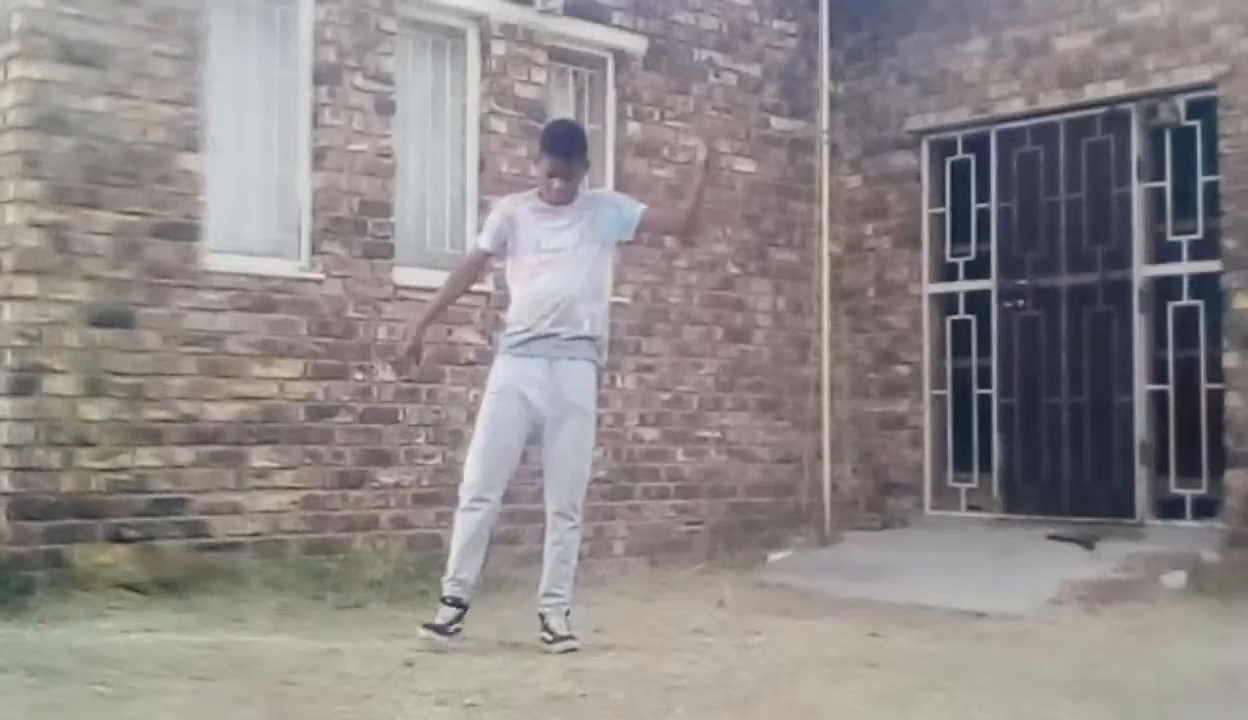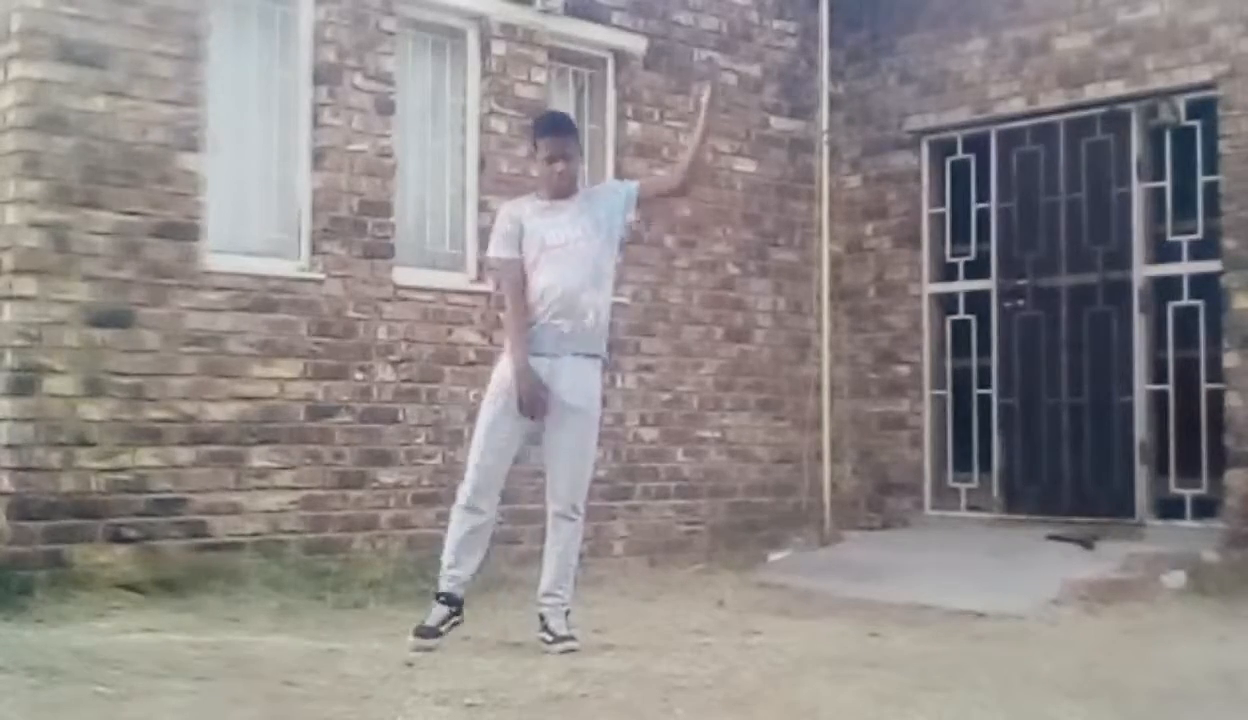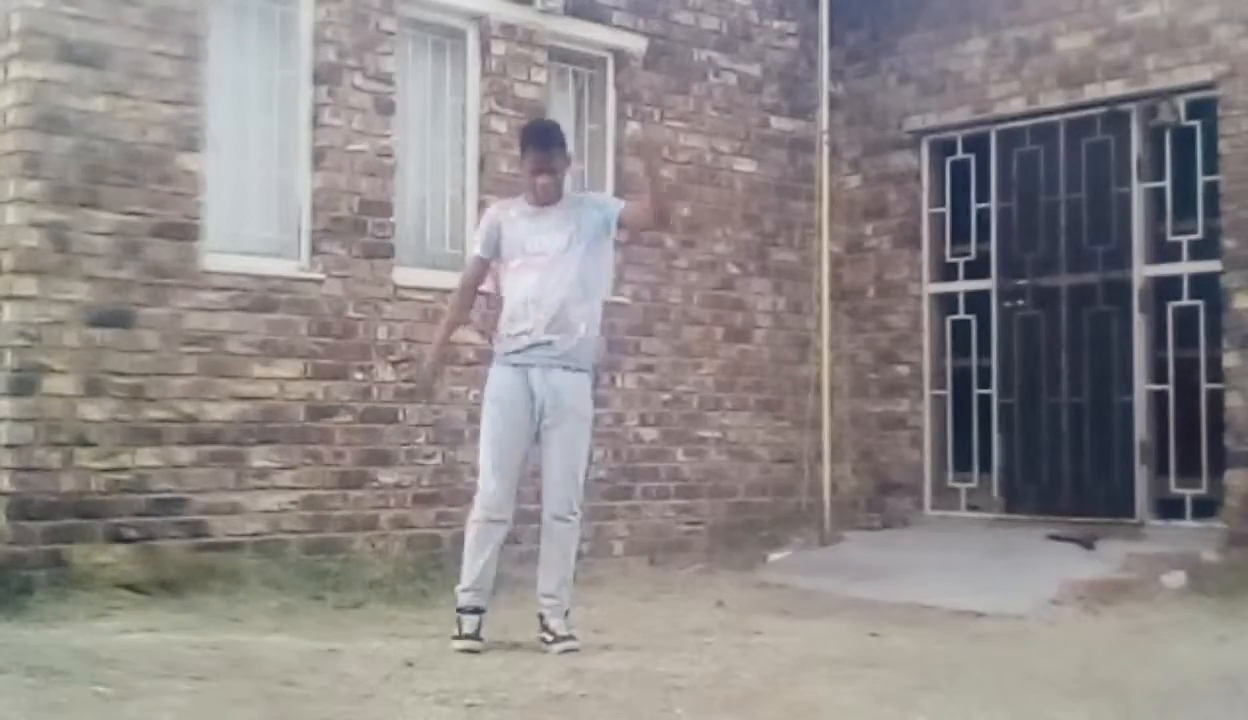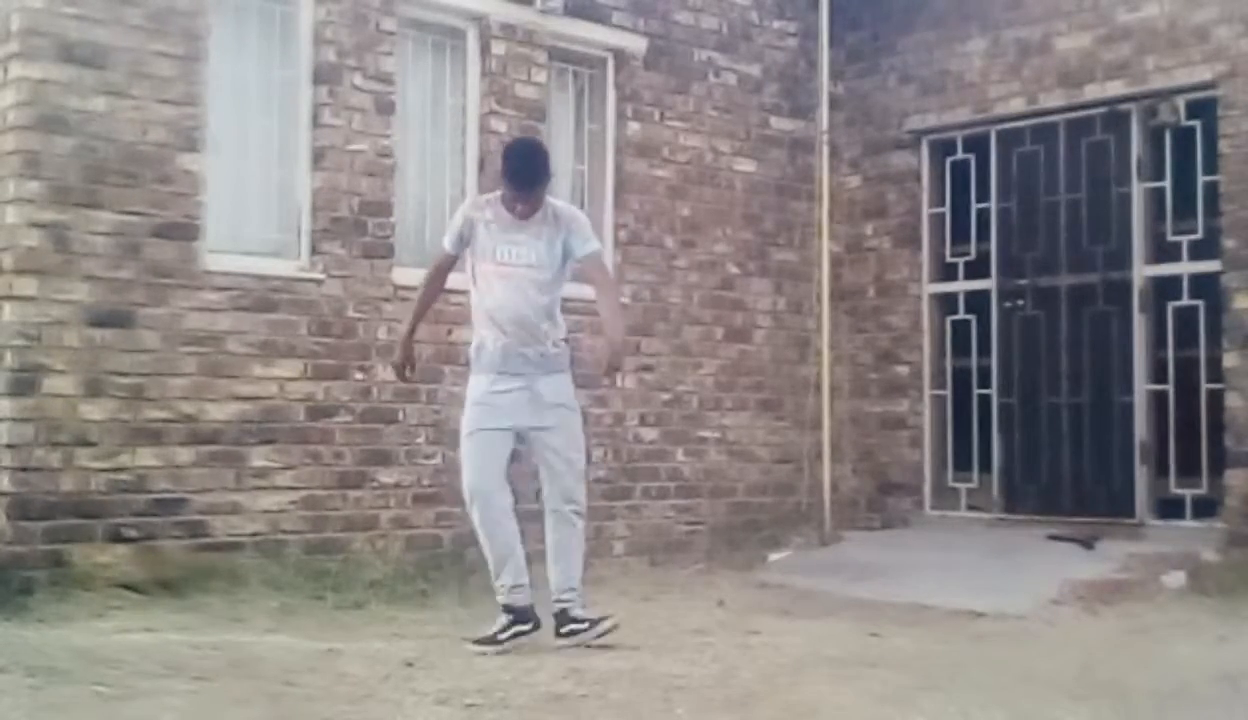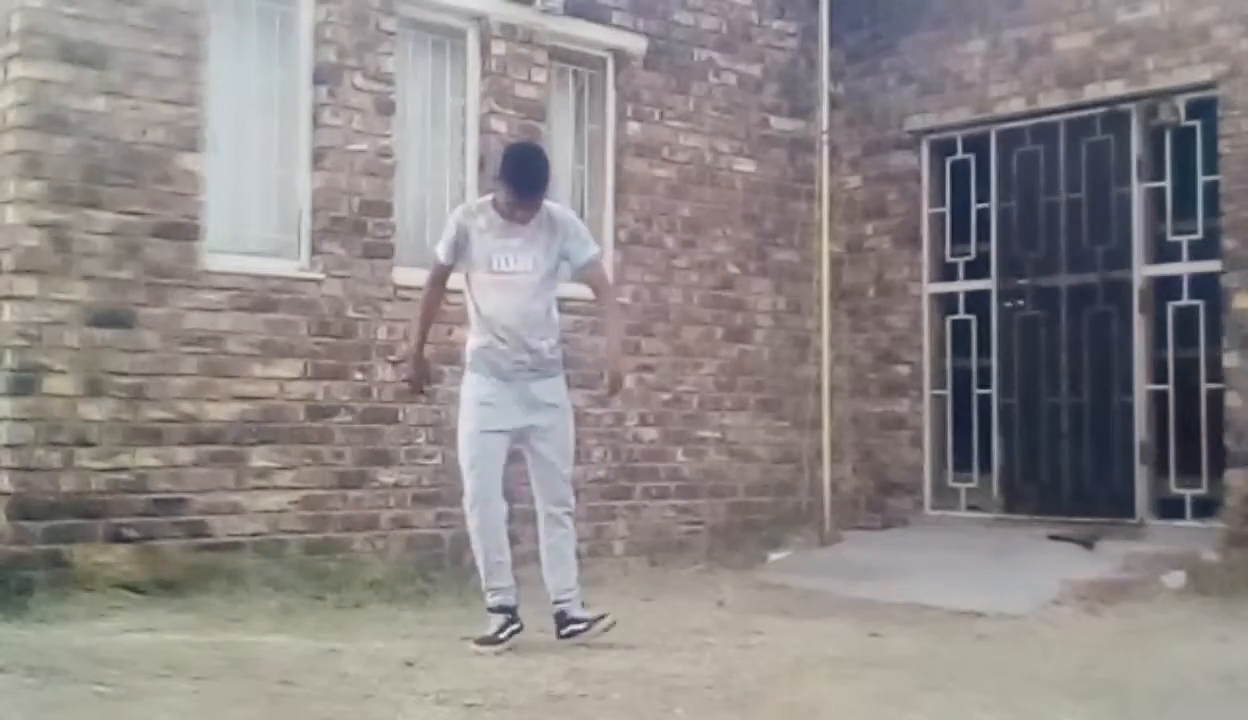
dt=1s
person 1, frame 1
left shoulder: (608, 209)
right shoulder: (511, 211)
left elbow: (679, 225)
right elbow: (469, 269)
left wrist: (702, 174)
right wrist: (421, 324)
left hip: (575, 368)
right hip: (516, 363)
left knee: (567, 500)
right knee: (480, 484)
left ankle: (554, 611)
right ankle: (455, 596)
person 1, frame 2
left shoulder: (609, 201)
right shoulder: (514, 215)
left elbow: (678, 182)
right elbow: (513, 297)
left wrist: (703, 118)
right wrist: (521, 368)
left hip: (580, 368)
right hip: (523, 363)
left knee: (567, 500)
right knee: (479, 484)
left ankle: (554, 612)
right ankle: (449, 596)
person 1, frame 3
left shoulder: (594, 210)
right shoulder: (500, 216)
left elbow: (650, 218)
right elbow: (468, 285)
left wrist: (650, 166)
right wrist: (436, 347)
left hip: (569, 370)
right hip: (510, 365)
left knee: (563, 501)
right knee: (494, 494)
left ankle: (553, 613)
right ankle: (471, 609)
person 1, frame 4
left shoulder: (568, 222)
right shoulder: (474, 214)
left elbow: (602, 280)
right elbow: (439, 272)
left wrist: (616, 332)
right wrist: (407, 335)
left hip: (550, 373)
right hip: (491, 372)
left knee: (566, 494)
right knee: (481, 485)
left ankle: (569, 609)
right ankle: (516, 604)
person 1, frame 5
left shoulder: (563, 225)
right shoulder: (467, 220)
left elbow: (602, 289)
right elbow: (437, 282)
left wrist: (614, 352)
right wrist: (417, 351)
left hip: (545, 377)
right hip: (486, 377)
left knee: (556, 498)
right knee: (481, 495)
left ankle: (568, 608)
right ankle: (503, 608)
